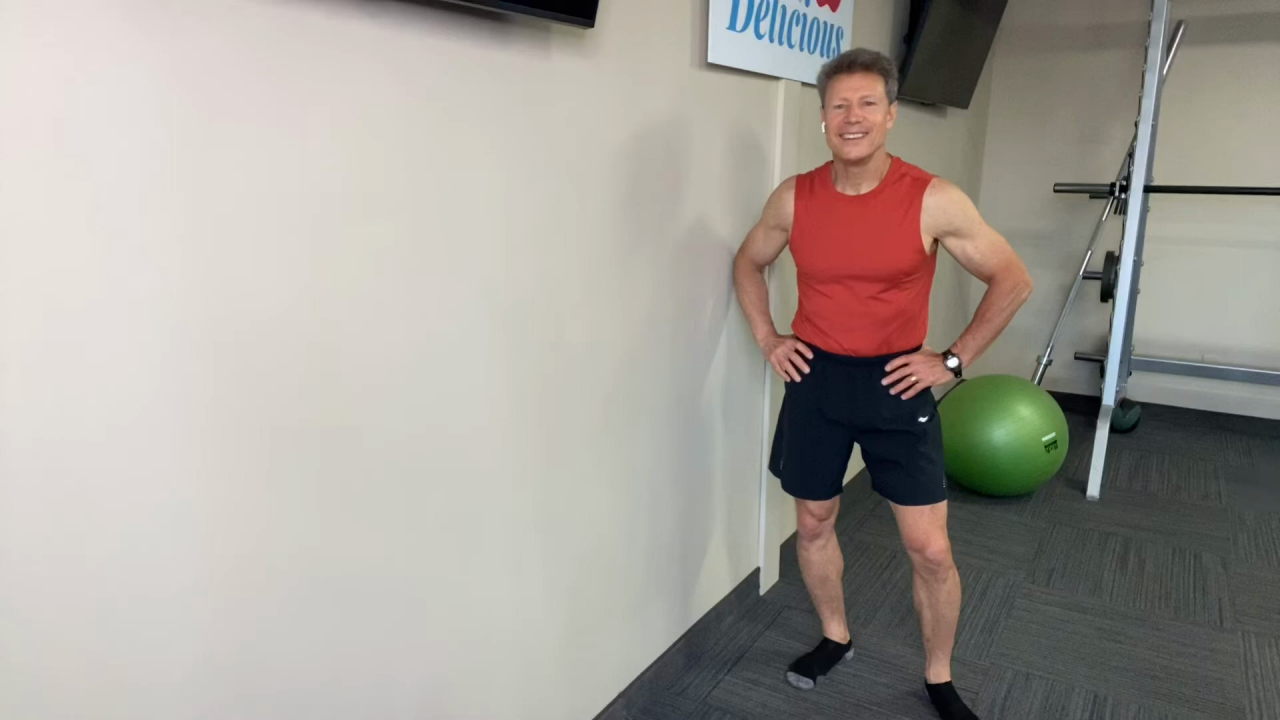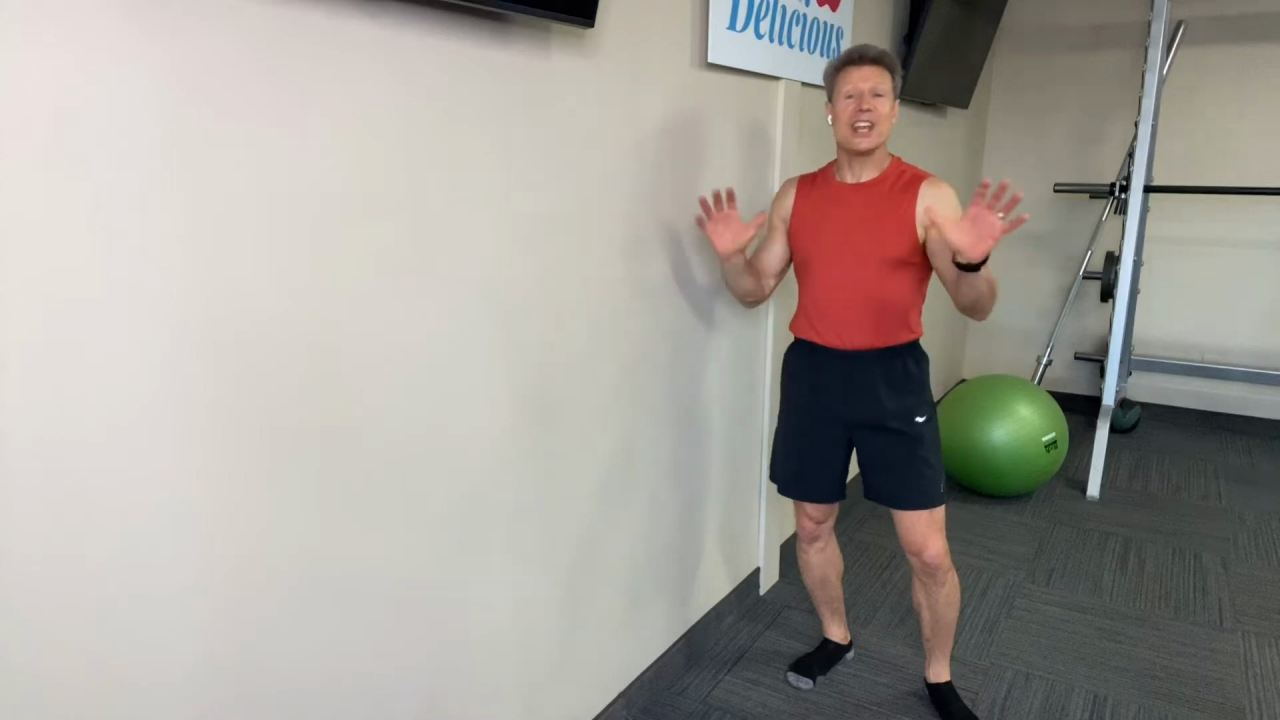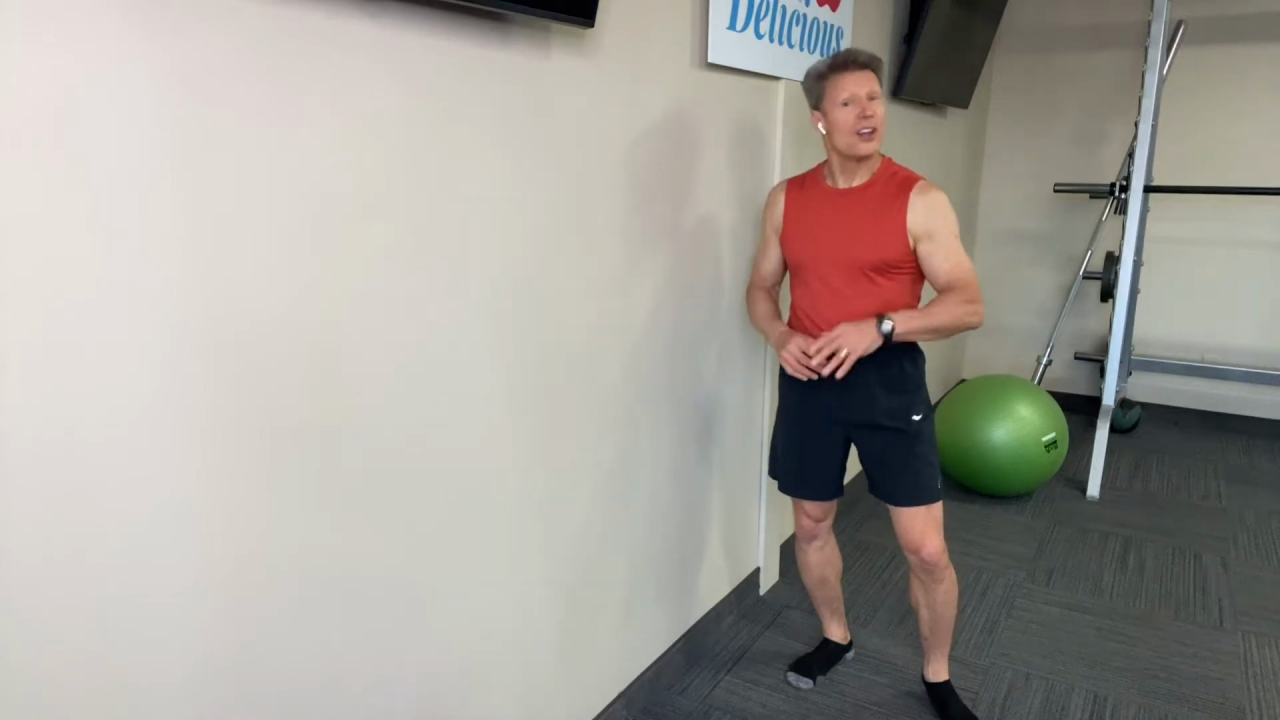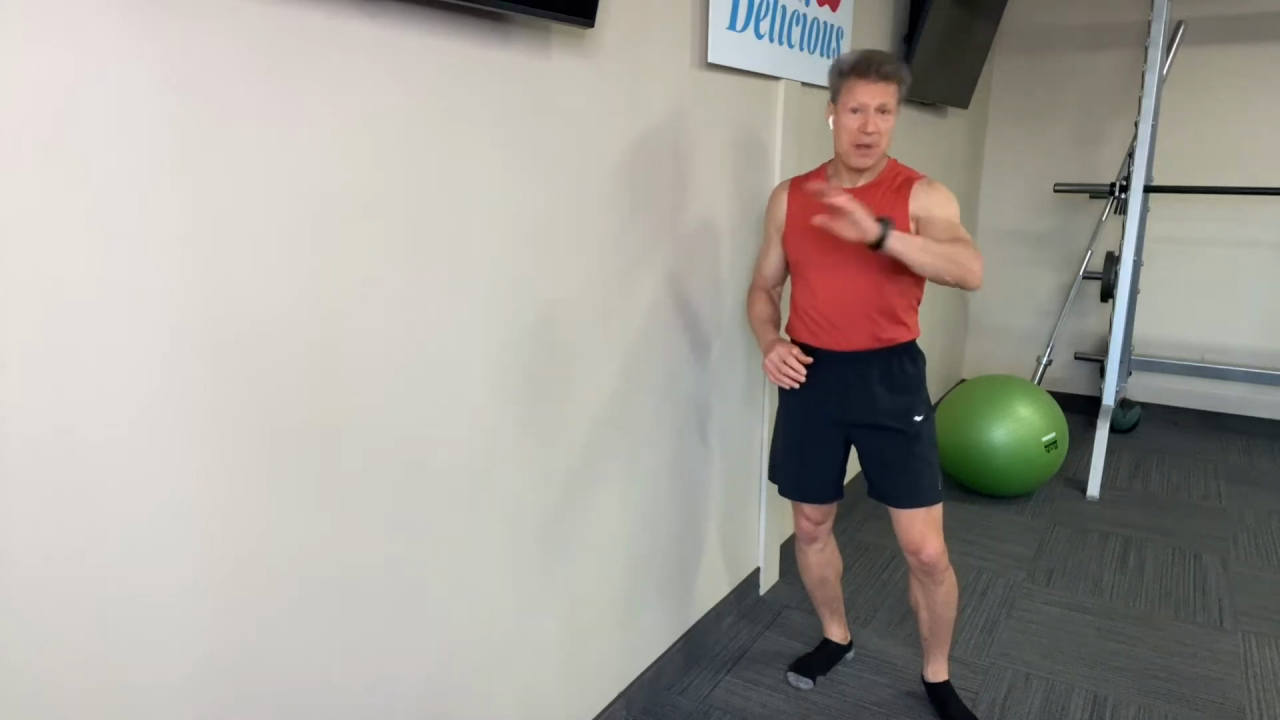
dt=0.7s
person 1, frame 1
left shoulder: (934, 200)
right shoulder: (793, 198)
left elbow: (1012, 281)
right elbow: (748, 263)
left wrist: (953, 359)
right wrist: (767, 338)
left hip: (896, 383)
right hip: (816, 378)
left knee: (931, 549)
right knee: (813, 523)
right ankle: (835, 636)
person 1, frame 2
left shoulder: (928, 194)
right shoulder: (796, 194)
left elbow: (976, 308)
right elbow: (756, 290)
left wrist: (972, 260)
right wrist: (731, 253)
left hip: (893, 378)
right hip: (812, 374)
left knee: (928, 552)
right knee: (812, 524)
right ankle: (836, 637)
person 1, frame 3
left shoulder: (920, 199)
right shoulder: (786, 198)
left elbow: (967, 304)
right elbow: (760, 288)
left wrist: (878, 329)
right wrist: (781, 338)
left hip: (889, 378)
right hip: (809, 380)
left knee: (926, 548)
right knee: (811, 523)
right ankle: (835, 636)
person 1, frame 4
left shoulder: (923, 195)
right shoulder: (790, 197)
left elbow: (968, 270)
right elbow: (763, 287)
left wrist: (875, 232)
right wrist: (770, 341)
left hip: (889, 378)
right hip: (811, 376)
left knee: (925, 549)
right knee: (810, 524)
right ankle: (836, 636)
